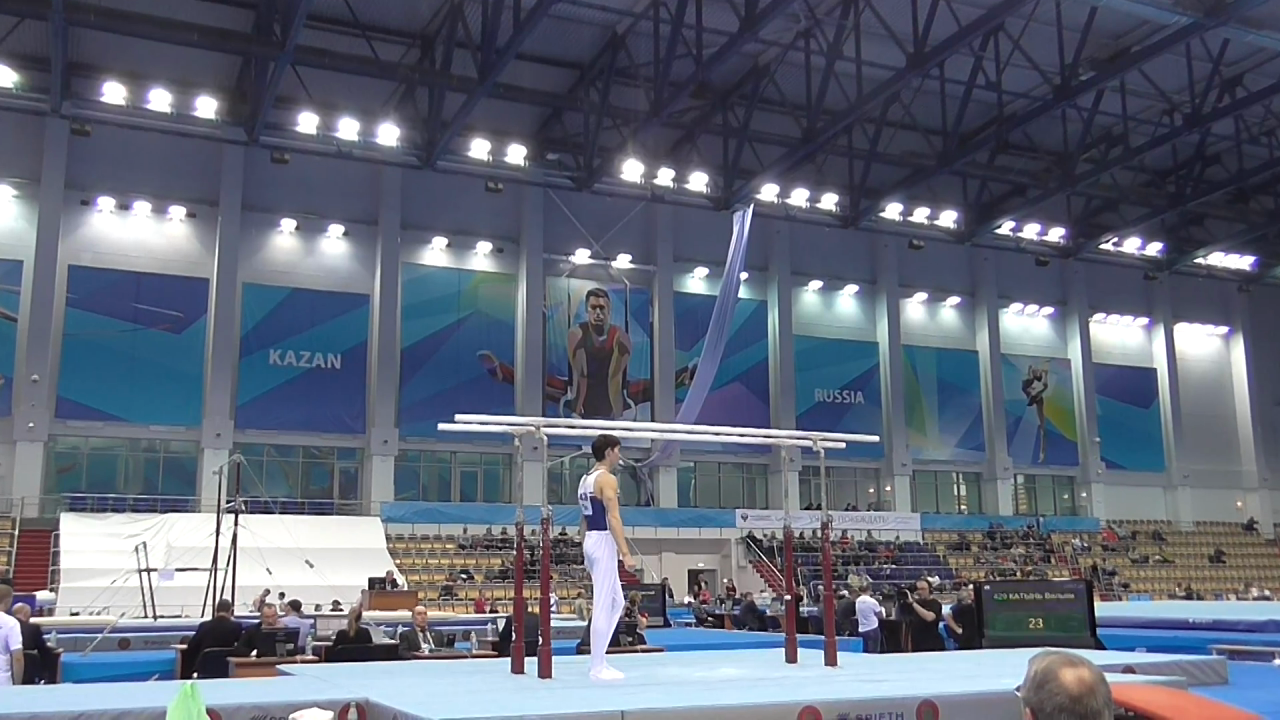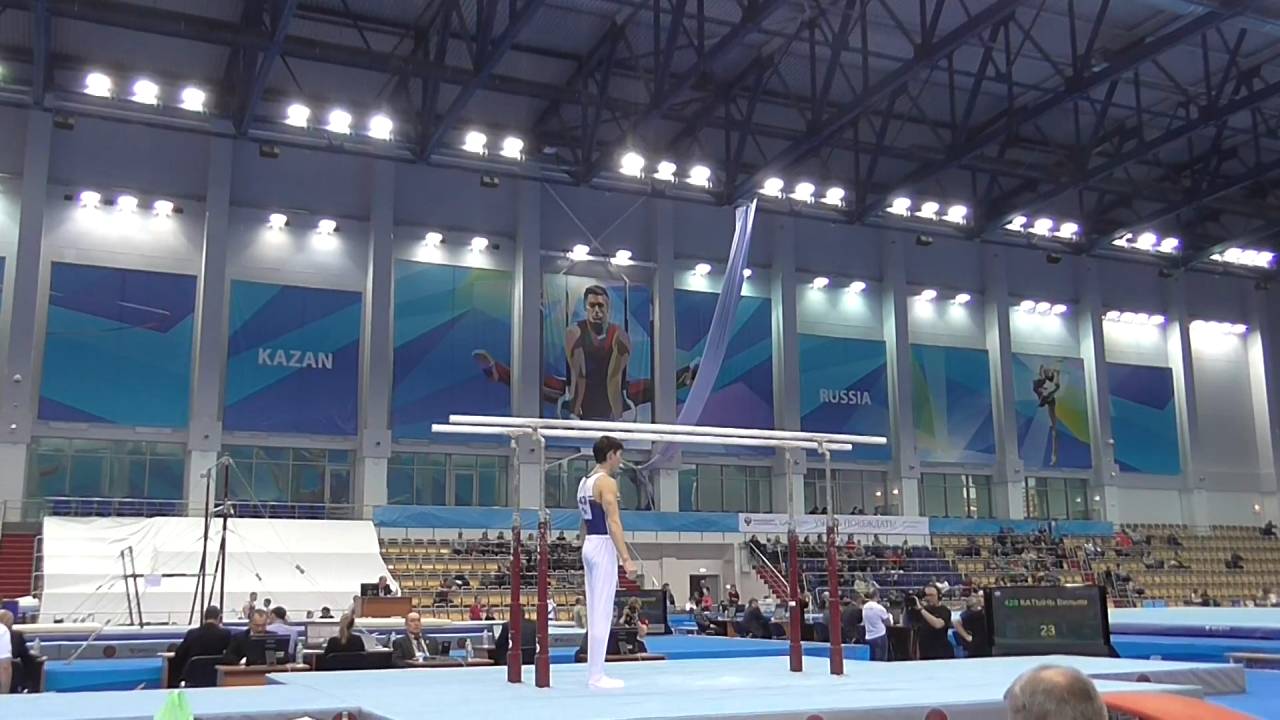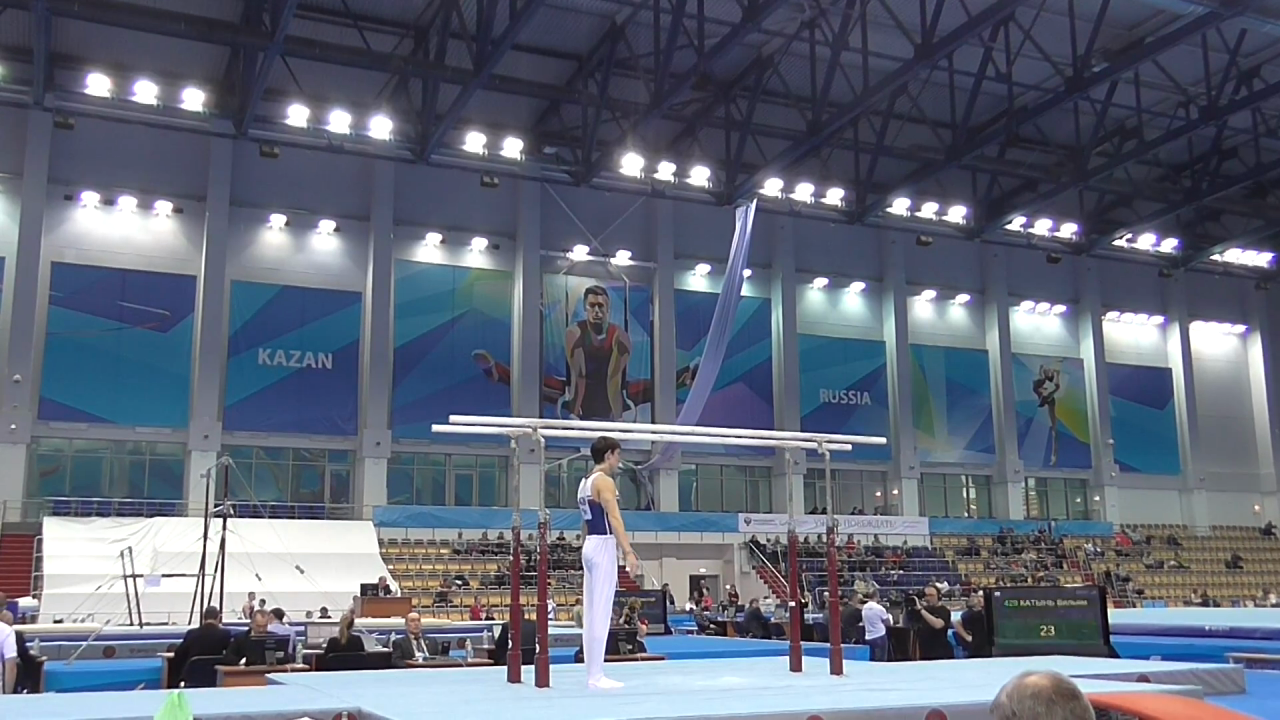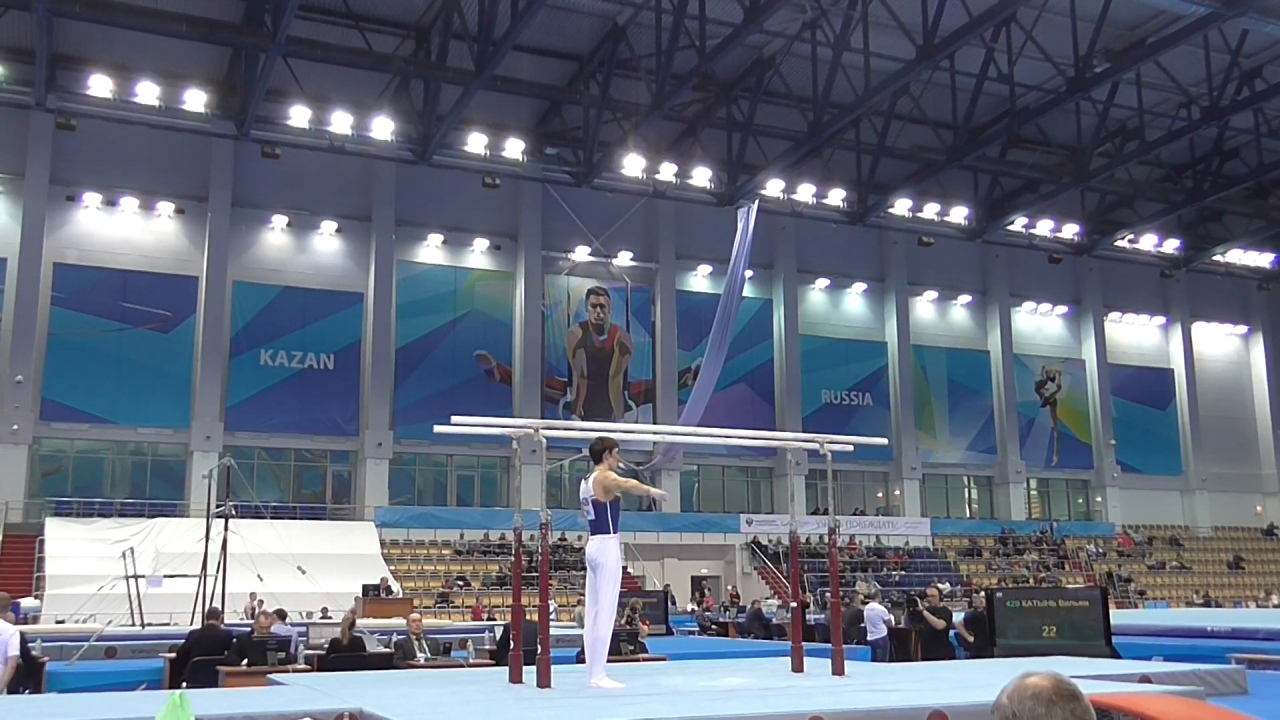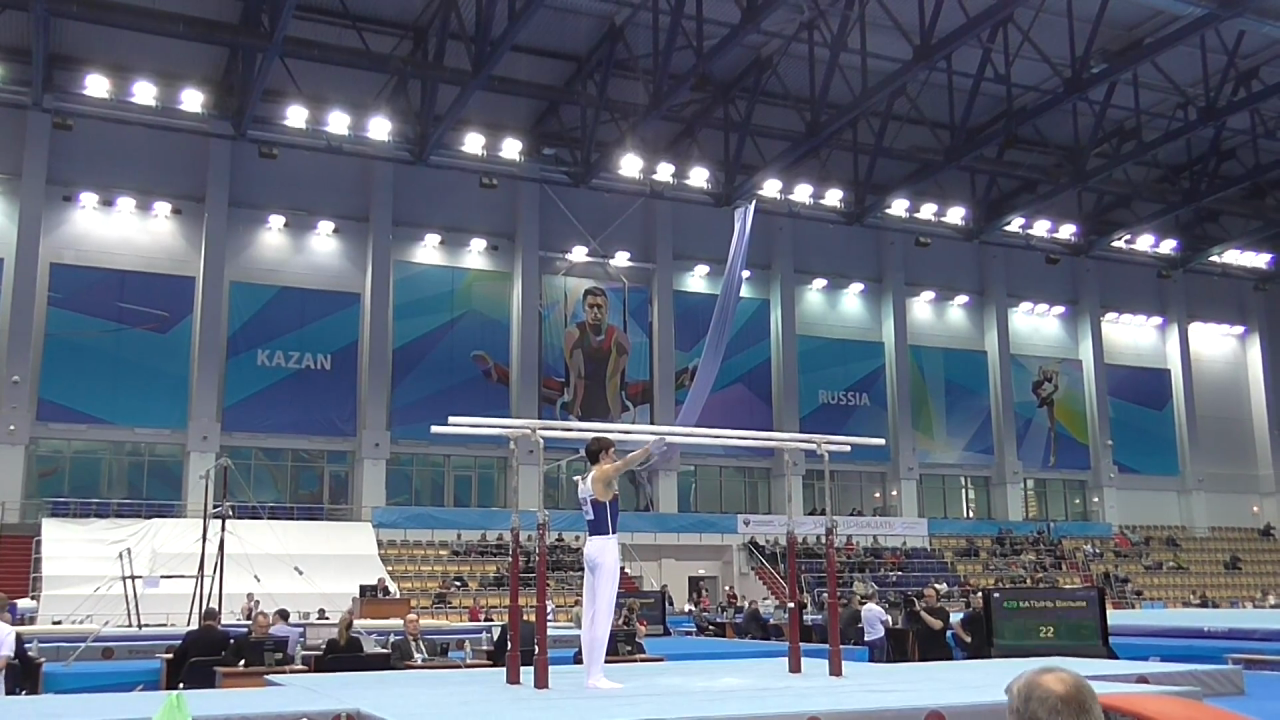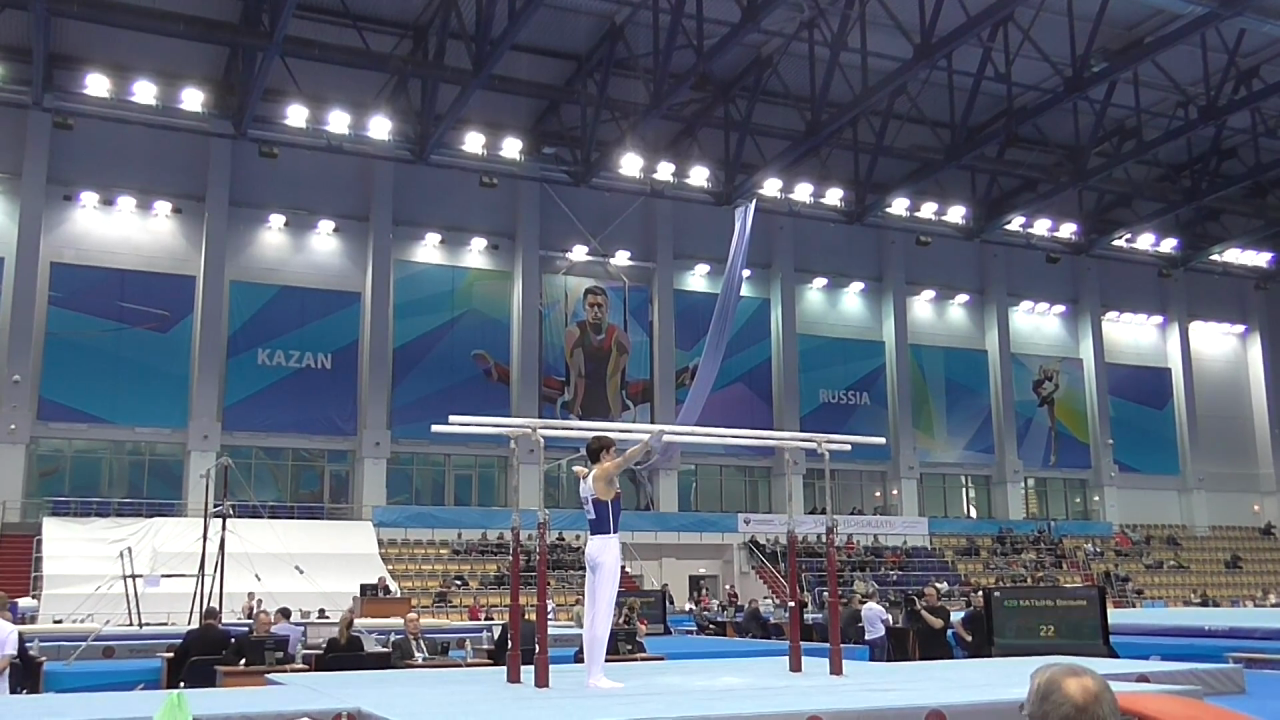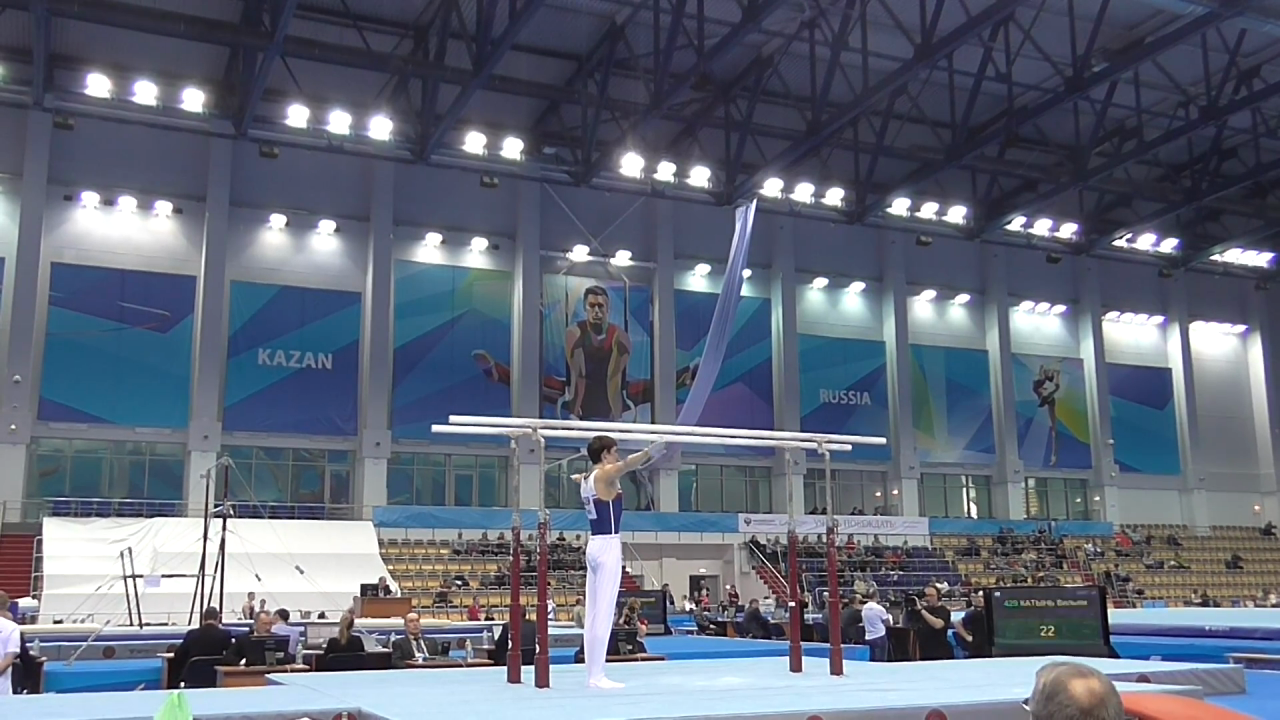
dt=0.3s
person 1, frame 1
left shoulder: (585, 479)
right shoulder: (607, 478)
right elbow: (613, 518)
right wrist: (626, 552)
left hip: (589, 540)
right hip: (603, 541)
left knee: (615, 603)
right knee: (603, 606)
left ankle: (599, 660)
right ankle: (597, 668)
person 1, frame 2
left shoulder: (585, 482)
right shoulder: (606, 482)
right elbow: (613, 522)
right wrist: (626, 557)
left hip: (589, 545)
right hip: (603, 546)
left knee: (597, 613)
right knee: (601, 614)
left ankle: (596, 671)
right ankle: (596, 676)
person 1, frame 3
left shoulder: (586, 482)
right shoulder: (603, 480)
right elbow: (613, 517)
right wrist: (628, 551)
left hip: (590, 545)
right hip: (603, 546)
left knee: (593, 613)
right knee: (601, 613)
left ankle: (593, 672)
right ankle: (596, 676)
person 1, frame 4
left shoulder: (587, 481)
right shoulder: (604, 477)
right elbow: (627, 484)
right wrist: (650, 490)
left hip: (593, 545)
right hip: (607, 545)
left knee: (594, 612)
right knee: (606, 612)
left ankle: (594, 673)
right ankle: (598, 676)
person 1, frame 5
left shoulder: (585, 480)
right shoulder: (602, 474)
right elbow: (627, 462)
right wrist: (649, 449)
left hip: (591, 546)
right hip: (605, 547)
left knee: (592, 613)
right knee: (603, 613)
left ankle: (592, 674)
right ankle: (596, 677)
person 1, frame 6
left shoulder: (586, 477)
right shoulder: (603, 473)
right elbow: (626, 459)
left wrist: (579, 468)
right wrist: (647, 443)
left hip: (593, 545)
right hip: (607, 546)
left knee: (593, 613)
right knee: (603, 613)
left ankle: (593, 674)
right ankle: (597, 676)
person 1, frame 7
left shoulder: (589, 479)
right shoulder: (604, 474)
right elbow: (627, 464)
right wrist: (647, 453)
left hip: (594, 545)
right hip: (608, 546)
left knee: (594, 613)
right knee: (604, 613)
left ankle: (593, 673)
right ankle: (597, 676)
